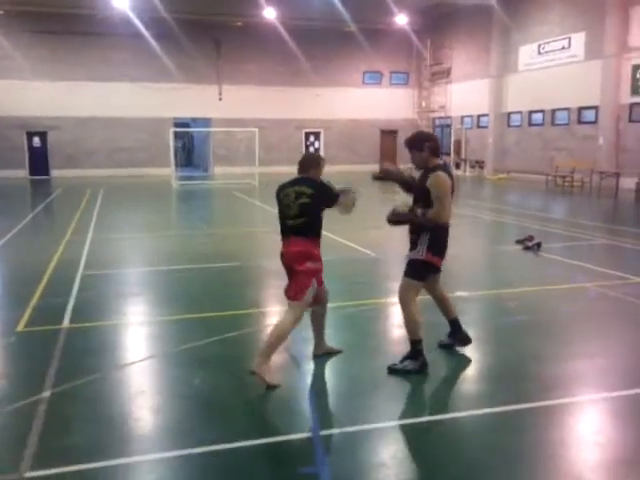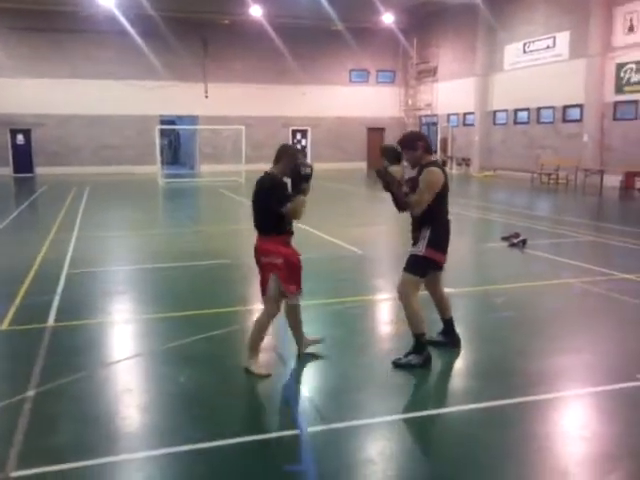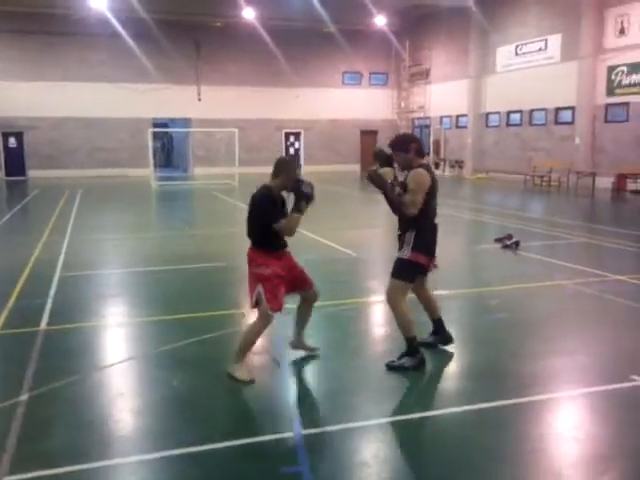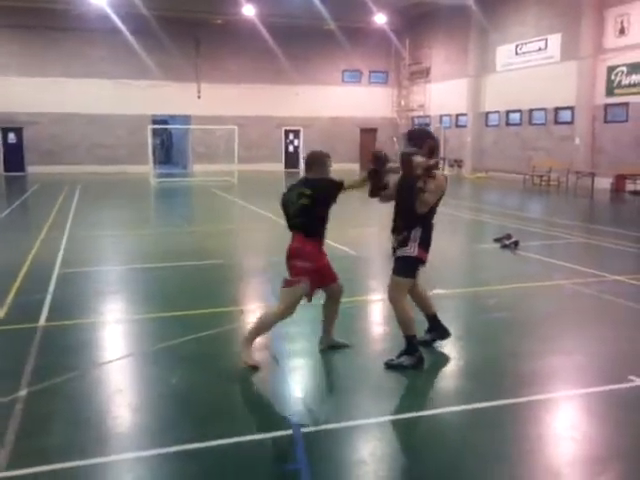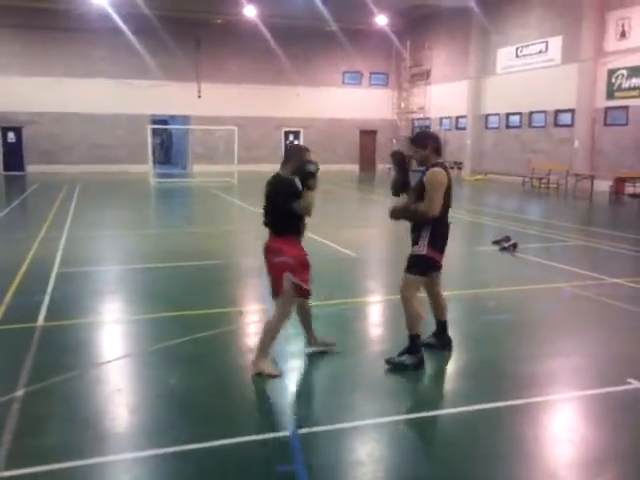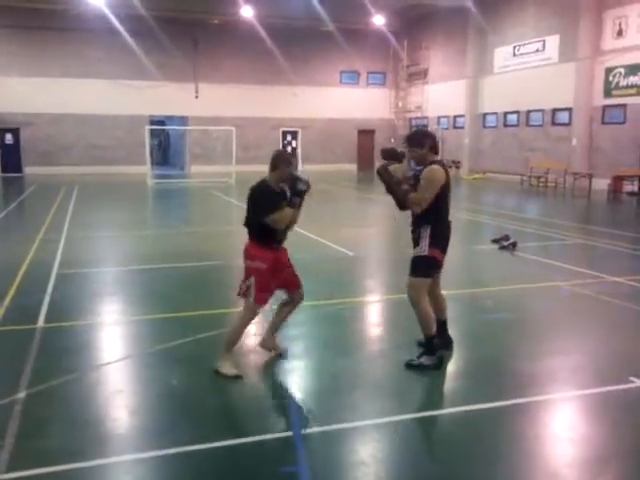
dt=0.4s
person 1, frame 1
left shoulder: (439, 177)
right shoulder: (429, 172)
left elbow: (442, 216)
right elbow: (416, 189)
left wrist: (407, 215)
right wrist: (396, 176)
left hip: (429, 242)
right hip: (426, 240)
left knee: (406, 295)
right knee: (434, 288)
left ankle: (417, 357)
right ankle: (458, 333)
person 1, frame 2
left shoulder: (432, 172)
right shoulder: (423, 170)
left elbow: (414, 207)
right elbow: (409, 202)
left wrist: (393, 182)
right wrist: (395, 179)
left hip: (431, 237)
right hip: (430, 236)
left knee: (406, 291)
right knee: (434, 286)
left ankle: (420, 351)
right ankle: (450, 334)
person 1, frame 3
left shoulder: (418, 174)
right shoulder: (420, 173)
left elbow: (409, 209)
right elbow: (401, 207)
left wrist: (387, 186)
right wrist: (389, 184)
left hip: (416, 241)
right hip: (421, 239)
left knee: (394, 296)
right knee: (419, 287)
left ankle: (414, 354)
right ankle: (440, 333)
person 1, frame 4
left shoulder: (436, 176)
right shoulder: (411, 172)
left elbow: (421, 206)
right elbow: (385, 196)
left wrist: (415, 174)
left hip: (415, 238)
right hip: (402, 236)
left knee: (396, 294)
right knee: (412, 287)
left ankle: (412, 352)
right ankle: (437, 328)
person 1, frame 5
left shoulder: (436, 173)
right shoulder: (431, 172)
left elbow: (432, 210)
right elbow: (419, 203)
left wrist: (403, 212)
left hip: (429, 238)
right hip: (429, 237)
left knee: (408, 292)
right knee: (433, 288)
left ankle: (414, 352)
right ankle: (442, 336)
person 1, frame 6
left shoulder: (433, 171)
right shoulder: (429, 170)
left elbow: (416, 205)
right elbow: (411, 200)
left wrist: (395, 181)
right wrist: (398, 180)
left hip: (430, 237)
right hip: (432, 235)
left knee: (416, 294)
right knee: (432, 289)
left ankle: (432, 353)
right ankle: (442, 336)
person 2, frame 1
left shoulder: (282, 189)
right shoulder: (317, 187)
right elbow: (346, 206)
right wrist: (348, 195)
left hip: (289, 249)
right hip: (306, 252)
left knee: (321, 296)
right knee: (295, 312)
left ankle: (320, 345)
right ankle: (262, 362)
person 2, frame 2
left shoulder: (276, 182)
right shoulder: (269, 184)
left elbow: (291, 208)
right elbow: (296, 213)
left wrist: (300, 185)
right wrist: (303, 184)
left hip: (282, 245)
right hip: (271, 248)
left knee: (292, 297)
right knee: (272, 308)
left ankle: (301, 340)
right ankle: (252, 358)
person 2, frame 3
left shoulder: (276, 195)
right shoulder: (264, 198)
left elbow: (286, 225)
right elbow: (289, 229)
left wrist: (301, 201)
right wrist: (302, 202)
left hip: (280, 255)
right hip: (264, 260)
left knee: (311, 294)
right knee: (266, 317)
left ankle: (298, 339)
right ankle: (237, 363)
person 2, frame 4
left shoulder: (291, 192)
right shoulder: (321, 184)
left elbow: (293, 218)
right elbow: (354, 185)
left hip: (312, 249)
right hip: (305, 252)
left knee: (336, 290)
right knee: (285, 308)
left ankle: (327, 338)
right ankle: (247, 342)
person 2, frame 5
left shoulder: (286, 182)
right shoulder: (281, 184)
left elbow: (301, 208)
right elbow: (306, 209)
left wrist: (307, 182)
right wrist: (309, 182)
left hip: (291, 244)
right hip: (282, 248)
left knee: (301, 295)
right knee: (284, 308)
left ankle: (311, 337)
right ankle: (261, 358)
person 2, frame 6
left shoulder: (281, 190)
right shoulder: (260, 192)
left elbow: (291, 222)
right elbow: (279, 222)
left wrist: (297, 198)
right wrist: (296, 198)
left hip: (277, 251)
right hip: (259, 254)
left knee: (297, 295)
right knee: (250, 311)
left ankle: (269, 338)
right ankle: (224, 358)
